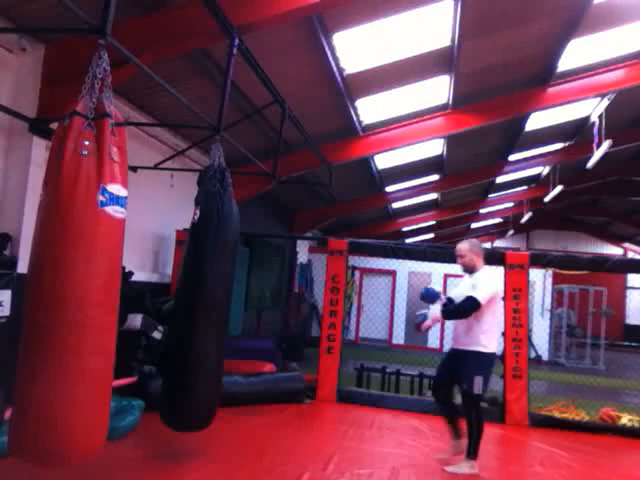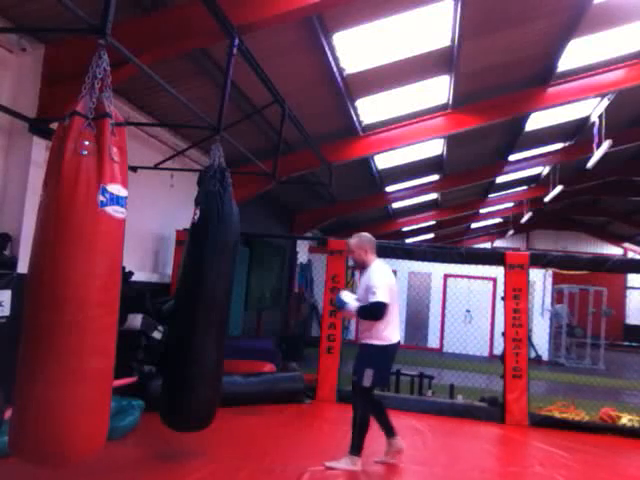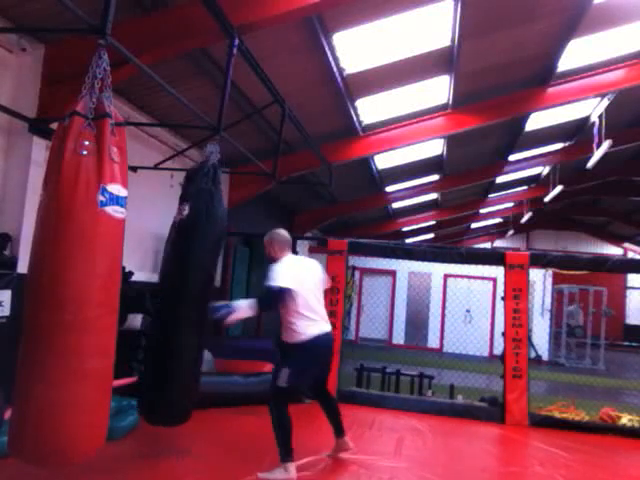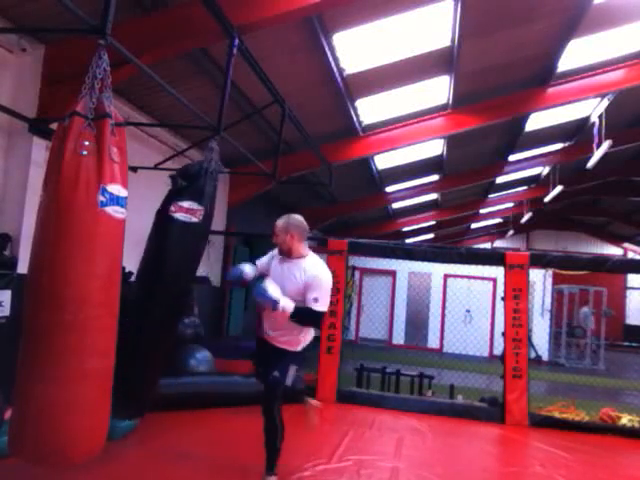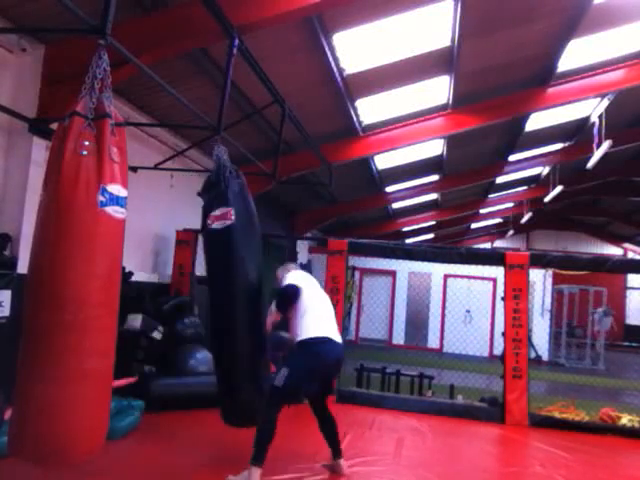
dt=1s
person 1, frame 1
left shoulder: (488, 280)
right shoulder: (468, 279)
left elbow: (466, 307)
right elbow: (450, 303)
left wrist: (437, 316)
right wrist: (436, 308)
left hip: (479, 352)
right hip: (460, 348)
left knee: (471, 403)
right knee: (440, 389)
left ankle: (470, 461)
right ankle: (458, 439)
person 1, frame 2
left shoulder: (379, 274)
right shoulder: (371, 272)
left elbow: (377, 311)
left wrist: (351, 307)
right wrist: (352, 303)
left hip: (378, 345)
right hip: (375, 343)
left knee: (360, 397)
right knee: (367, 395)
left ankle: (354, 458)
right ankle: (393, 442)
person 1, frame 3
left shoulder: (282, 268)
right shoulder: (311, 264)
left elbow: (276, 297)
left wrist: (240, 308)
left hip: (304, 344)
right hip: (324, 338)
left knee: (278, 400)
right knee: (320, 390)
right ankle: (341, 439)
person 1, frame 4
left shoulder: (317, 273)
right shoulder: (277, 255)
left elbow: (316, 319)
right elbow: (255, 270)
left wrist: (281, 304)
right wrist: (243, 273)
left hip: (289, 346)
right hip: (267, 335)
left knee: (270, 406)
right knee: (264, 376)
right ankle: (304, 399)
person 1, frame 5
left shoulder: (294, 276)
right shoulder: (319, 291)
left elbow: (289, 292)
left wrist: (273, 313)
right wrist: (289, 340)
left hip: (313, 347)
right hip: (335, 350)
left knee: (273, 403)
right knee: (319, 405)
right ankle: (338, 461)
